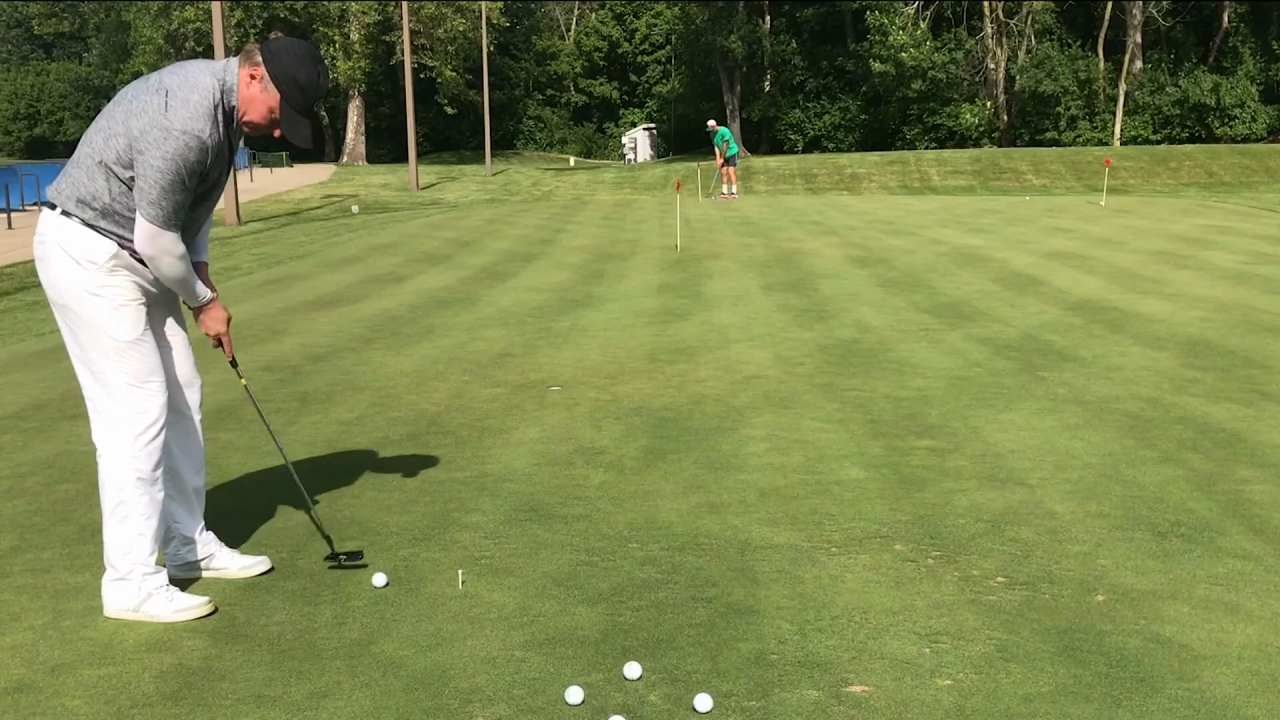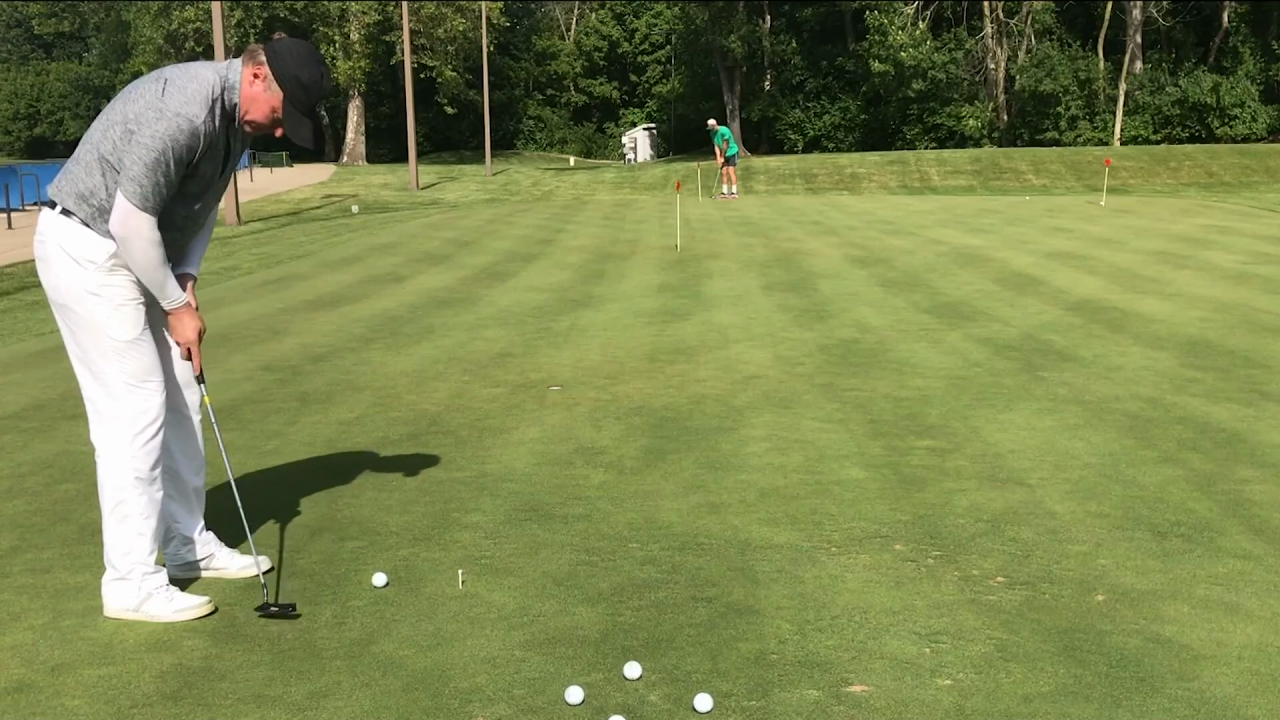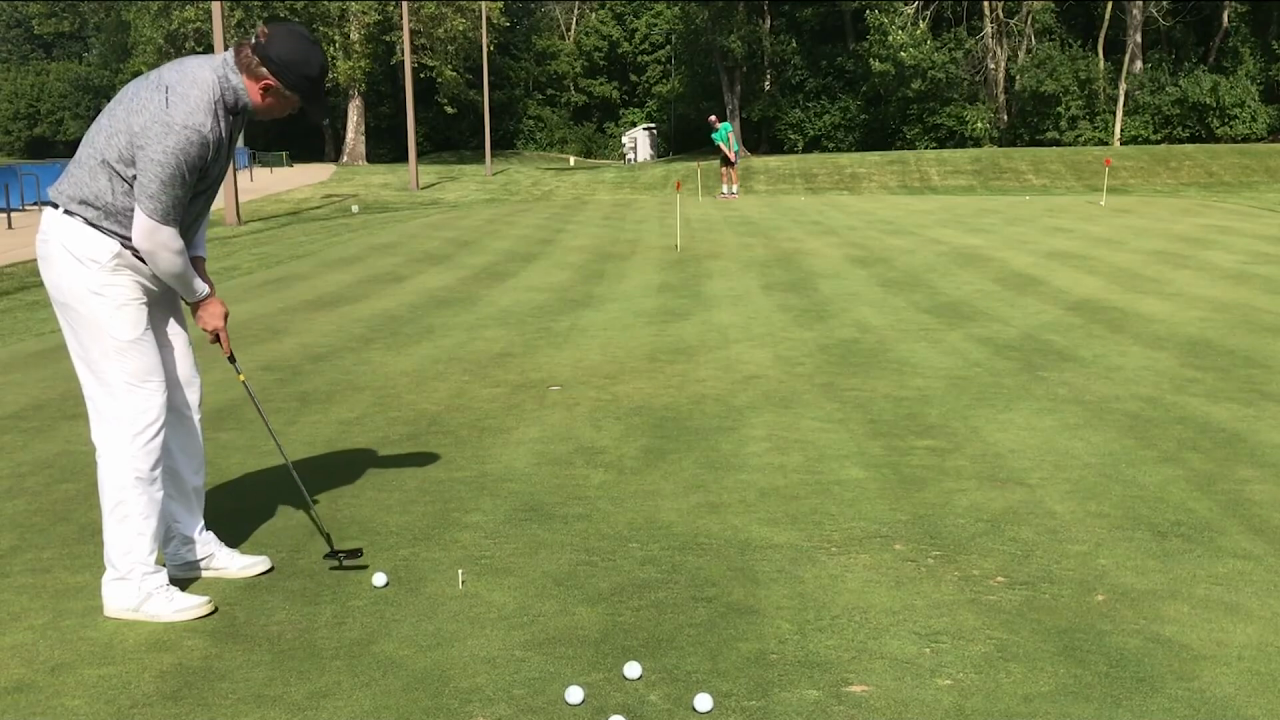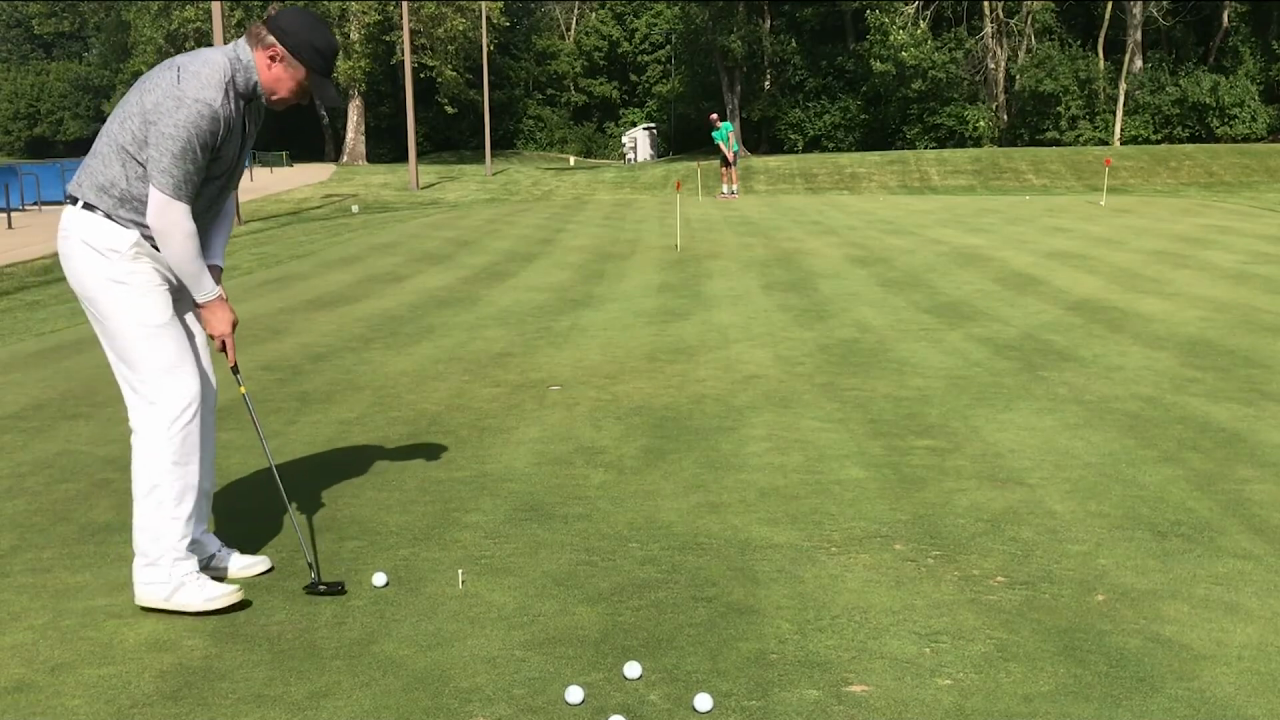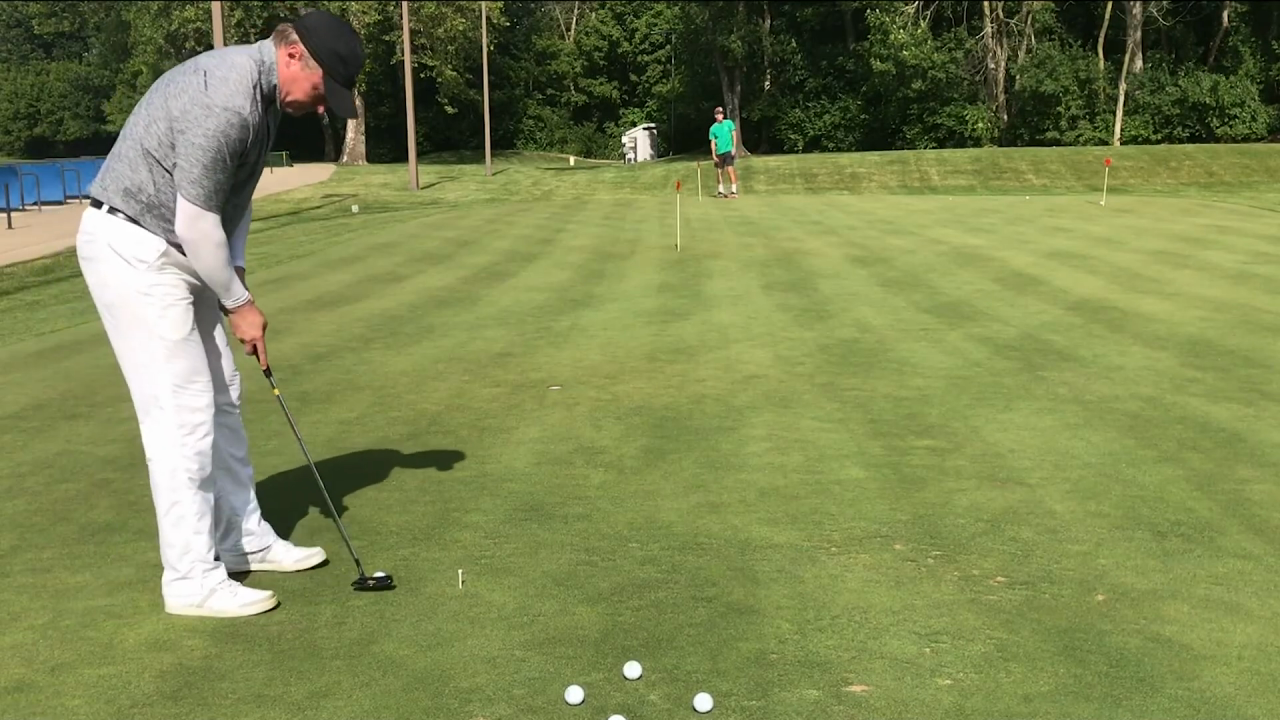
dt=0.7s
person 1, frame 1
left shoulder: (227, 103)
right shoulder: (185, 118)
right elbow: (155, 236)
left wrist: (199, 266)
right wrist: (202, 302)
left hip: (133, 252)
right hip: (88, 250)
left knee: (178, 397)
right knee: (136, 407)
left ankle: (188, 545)
right ankle: (132, 583)
person 1, frame 2
left shoulder: (234, 111)
right shoulder: (181, 109)
left elbow: (201, 203)
right elbow: (129, 221)
left wrist: (185, 278)
right wrist: (176, 306)
left hip: (135, 252)
right hip: (86, 249)
left knee: (179, 398)
right knee: (133, 407)
left ankle: (187, 545)
right ankle: (131, 582)
person 1, frame 3
left shoulder: (223, 86)
right shoulder: (186, 119)
right elbow: (155, 235)
left wrist: (198, 262)
right wrist: (200, 296)
left hip: (132, 251)
right hip: (91, 250)
left knee: (178, 396)
right knee: (135, 408)
left ankle: (188, 544)
right ankle: (132, 582)
person 1, frame 4
left shoulder: (245, 93)
right shoulder: (196, 96)
left elbow: (219, 193)
right elbow: (166, 213)
left wrist: (212, 275)
right wrist: (208, 299)
left hip: (154, 245)
right hip: (110, 243)
left knee: (193, 395)
right knee: (169, 396)
left ankle: (192, 544)
right ankle: (163, 570)
person 1, frame 5
left shoulder: (258, 88)
right shoulder: (225, 101)
left elbow: (228, 198)
right elbow: (196, 224)
left wrist: (236, 274)
right wrist: (239, 302)
left hip: (166, 249)
right hip: (132, 249)
left knee: (219, 393)
right knee: (181, 411)
left ankle: (241, 538)
right ankle: (191, 578)
